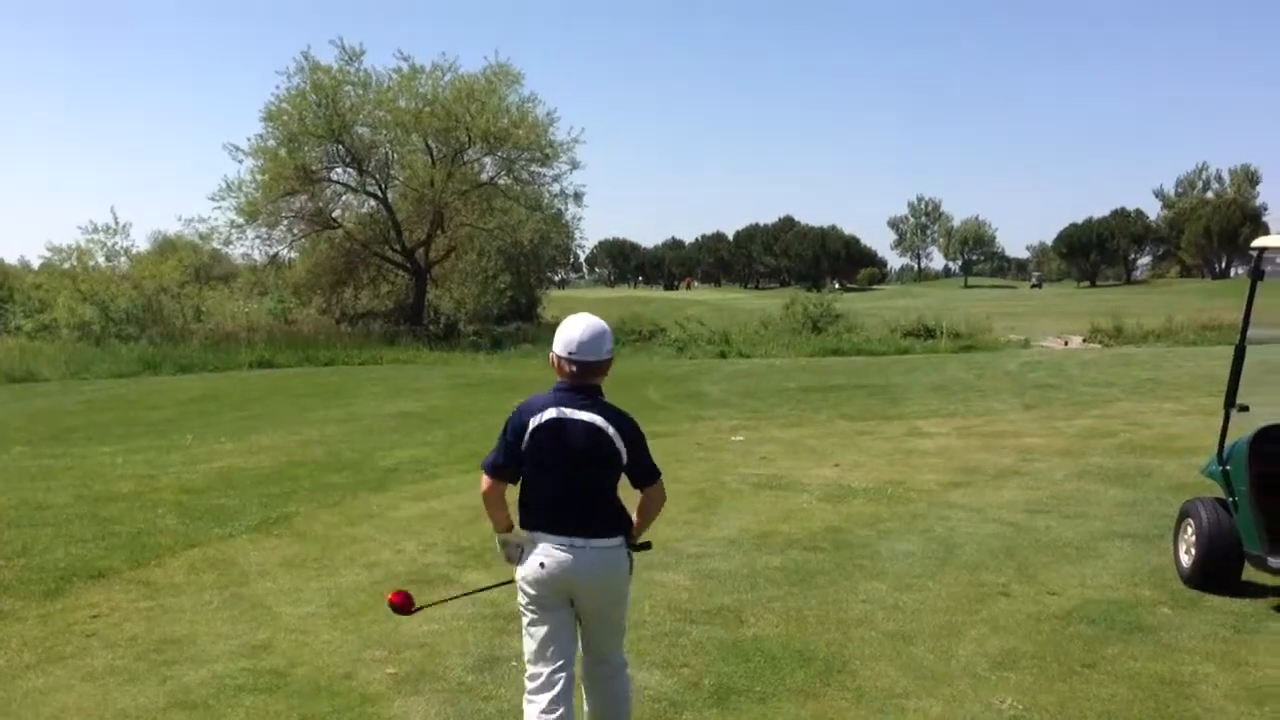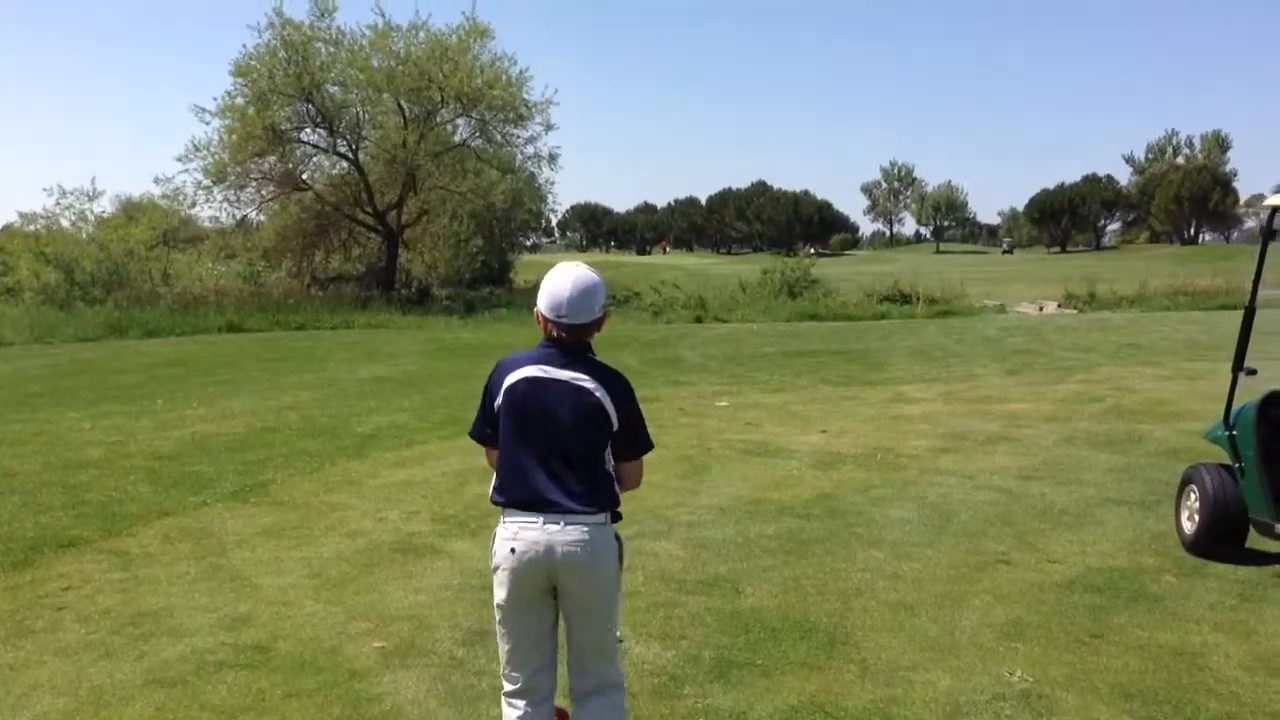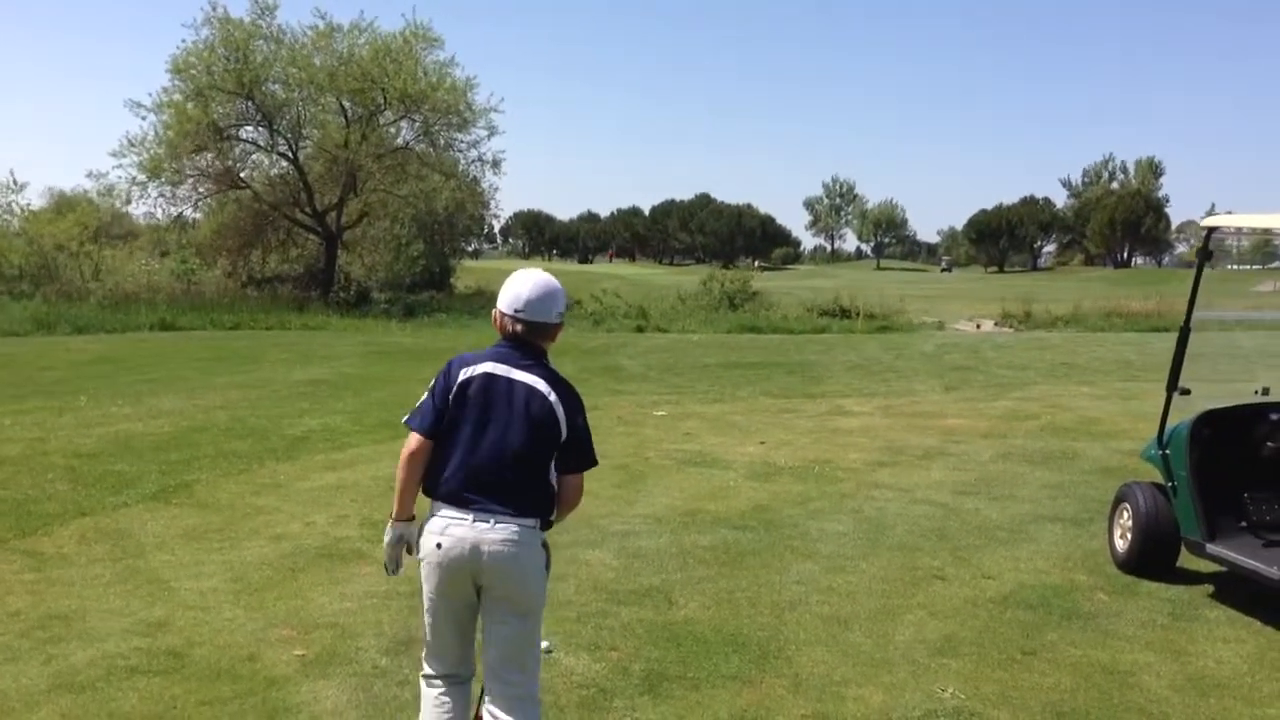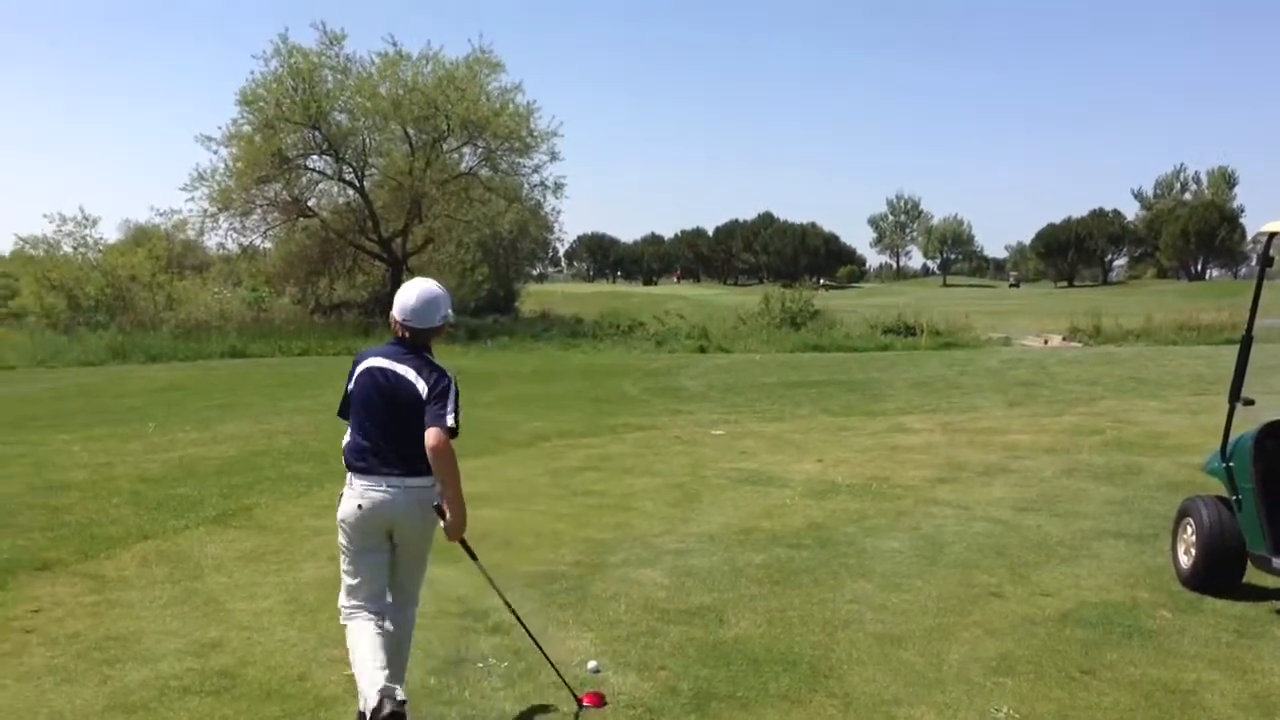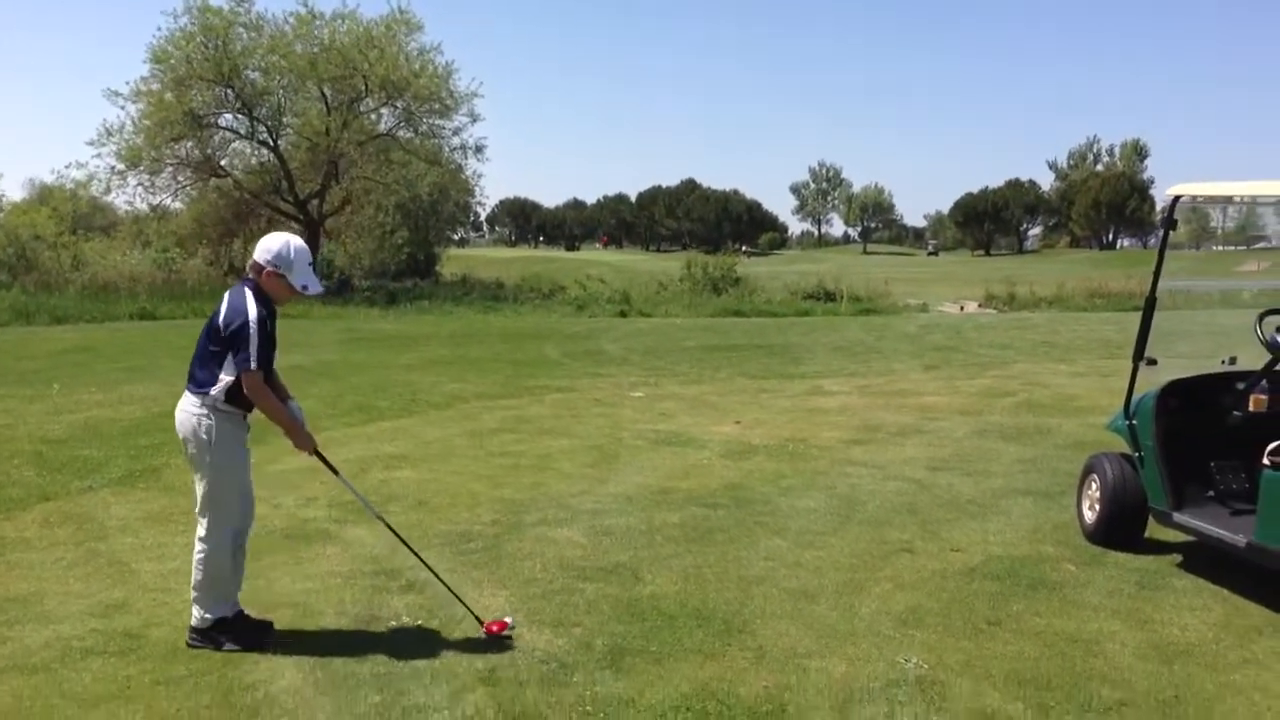
dt=1s
person 1, frame 1
left shoulder: (528, 415)
right shoulder: (620, 424)
left elbow: (490, 488)
right elbow: (654, 496)
left wrist: (506, 534)
right wrist: (631, 533)
left hip: (543, 557)
right hip: (606, 558)
left knee: (546, 682)
right knee: (607, 665)
person 1, frame 2
left shoulder: (506, 374)
right shoulder: (611, 385)
left elbow: (494, 458)
right elbow: (631, 478)
left hip: (518, 536)
right hip: (589, 539)
right knee: (598, 682)
person 1, frame 3
left shoulder: (459, 371)
right shoulder: (562, 395)
left elbow: (414, 451)
right elbow: (571, 492)
left wrist: (401, 520)
left hip: (448, 533)
right hip: (517, 543)
left knee: (444, 675)
person 1, frame 4
left shoulder: (362, 365)
right shoulder: (436, 378)
right elbow: (437, 444)
right wrist: (456, 509)
left hip: (362, 496)
right hip: (416, 499)
left knee: (361, 608)
right knee: (401, 604)
person 1, frame 5
left shoulder: (249, 301)
right shoulder: (249, 313)
left elbow: (262, 369)
right elbow: (254, 386)
left wrist: (291, 404)
right wrist: (294, 430)
left hip: (216, 416)
right hip: (210, 419)
left knee: (235, 515)
right knee: (220, 521)
left ankle: (223, 610)
right ankle: (206, 622)
